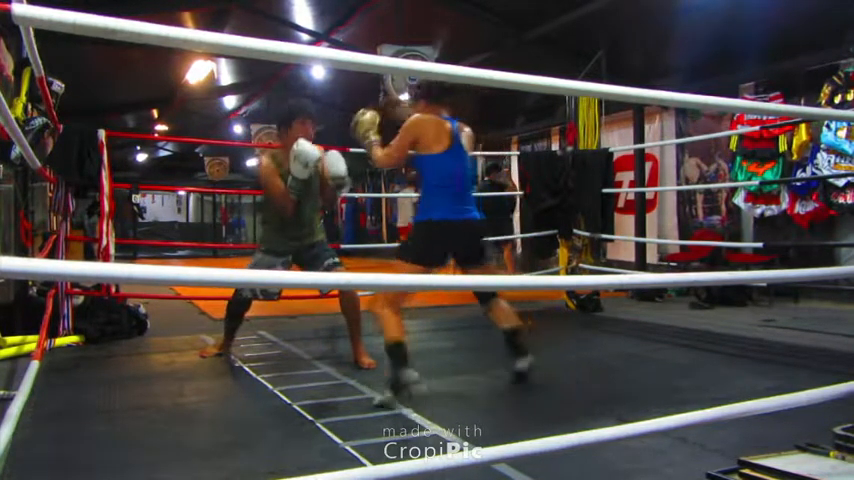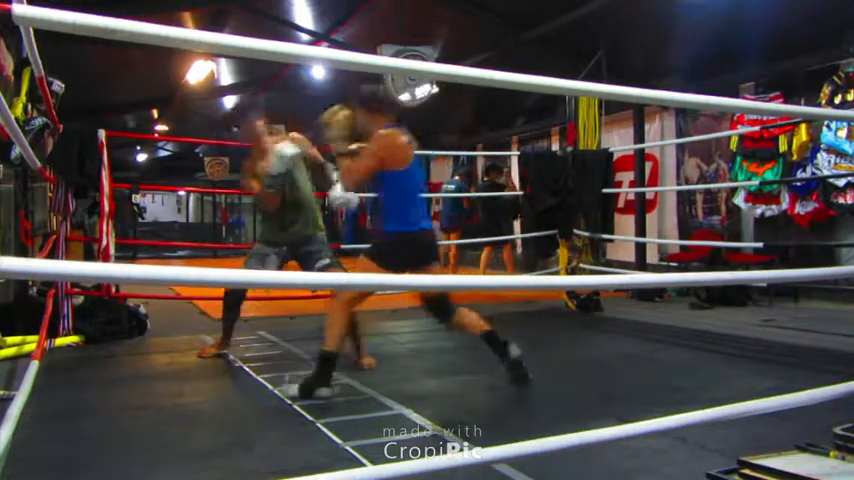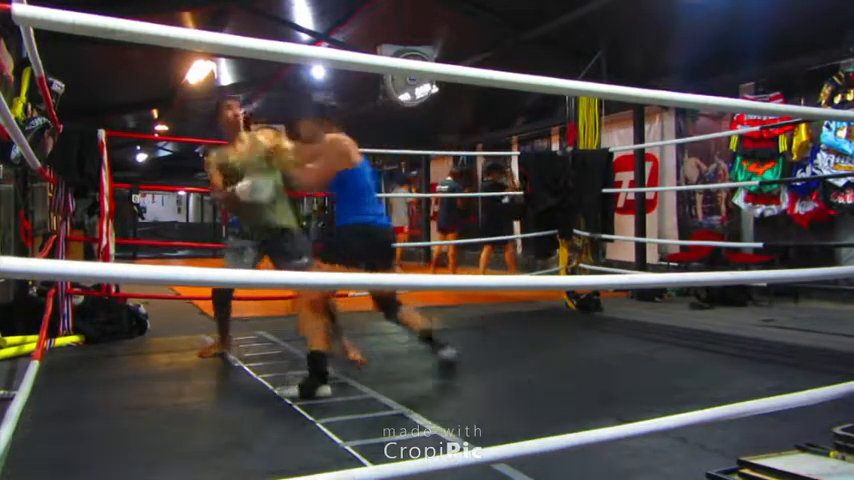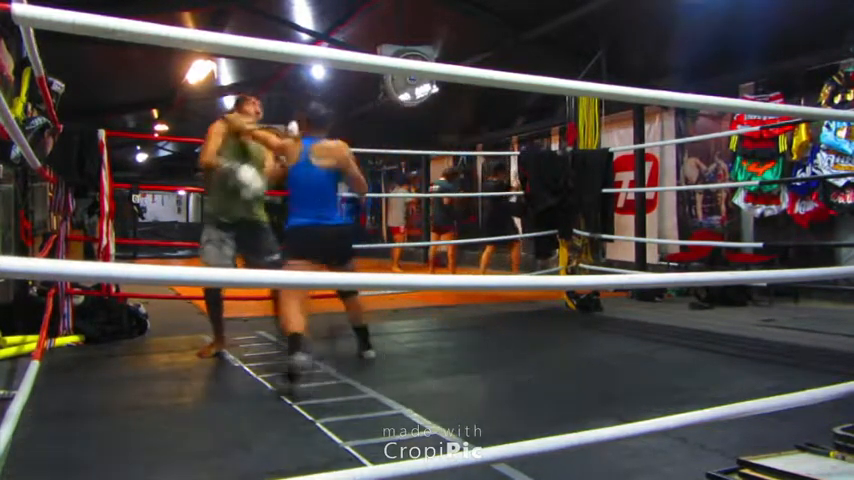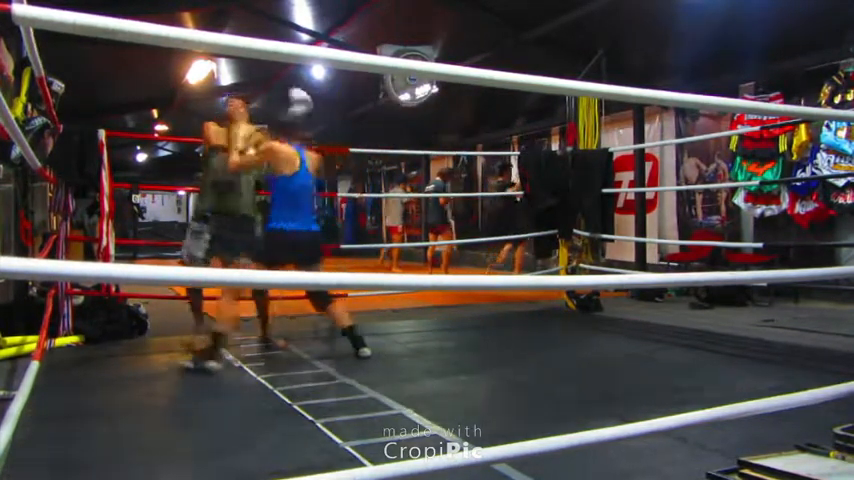
dt=0.2s
person 1, frame 1
left shoulder: (421, 123)
right shoulder: (466, 132)
left elbow: (384, 162)
left wrist: (369, 136)
left hip: (435, 228)
right hip: (469, 226)
left knee: (386, 304)
right knee: (489, 296)
left ankle: (403, 370)
right ankle: (520, 356)
person 1, frame 2
left shoulder: (386, 139)
right shoulder: (399, 137)
left elbow: (352, 180)
left wrist: (343, 154)
right wrist: (353, 151)
left hip: (400, 238)
right hip: (418, 234)
left knee: (342, 301)
right knee: (442, 306)
left ankle: (320, 380)
right ankle: (507, 352)
person 1, frame 3
left shoulder: (333, 142)
right shoulder: (339, 145)
left elbow: (308, 182)
left wrist: (293, 161)
right wrist: (305, 154)
left hip: (354, 232)
right hip: (378, 233)
right knee: (389, 304)
left ankle: (316, 380)
right ankle: (439, 347)
person 1, frame 4
left shoulder: (290, 146)
right shoulder: (338, 148)
left elbow: (257, 133)
right elbow: (361, 189)
left wrist: (234, 121)
left hip: (301, 233)
right hip: (337, 231)
left knee: (292, 299)
right knee: (348, 290)
left ankle: (296, 352)
right ankle: (365, 346)
person 1, frame 5
left shoulder: (275, 148)
right shoulder: (311, 157)
left elbow: (235, 164)
left wrist: (247, 151)
left hip: (280, 236)
right hip: (307, 241)
right knee: (322, 297)
right ankle: (358, 346)
person 2, frame 1
left shoulder: (317, 154)
right shoulder: (268, 164)
left elbow: (328, 196)
right elbow: (287, 207)
left wrist: (337, 180)
right wrist: (298, 173)
left hip: (312, 239)
right hip: (275, 243)
right knee: (243, 294)
left ankle: (358, 348)
right ankle: (226, 342)
person 2, frame 2
left shoulder: (293, 141)
right shoulder: (248, 167)
left elbow: (322, 163)
right elbow: (270, 205)
left wrist: (337, 186)
right wrist: (276, 175)
left hip: (308, 231)
right hip: (273, 237)
right knee: (235, 288)
left ankle: (359, 350)
right ankle: (223, 341)
person 2, frame 3
left shoulder: (264, 138)
right shoulder: (215, 158)
right elbow: (219, 198)
right wrist: (238, 192)
left hip: (280, 225)
right hip: (245, 230)
right knee: (221, 286)
left ankle: (342, 340)
right ankle: (223, 341)
person 2, frame 4
left shoulder: (261, 143)
right shoulder: (220, 128)
left elbow: (270, 175)
right elbow: (205, 159)
right wrist: (234, 171)
left hip: (253, 218)
right hip: (220, 219)
right ankle: (218, 339)
person 2, frame 5
left shoulder: (253, 133)
right shoulder: (212, 128)
right elbow: (218, 143)
left hip: (241, 213)
right hip: (209, 211)
left ankle: (266, 332)
right ankle: (200, 326)
